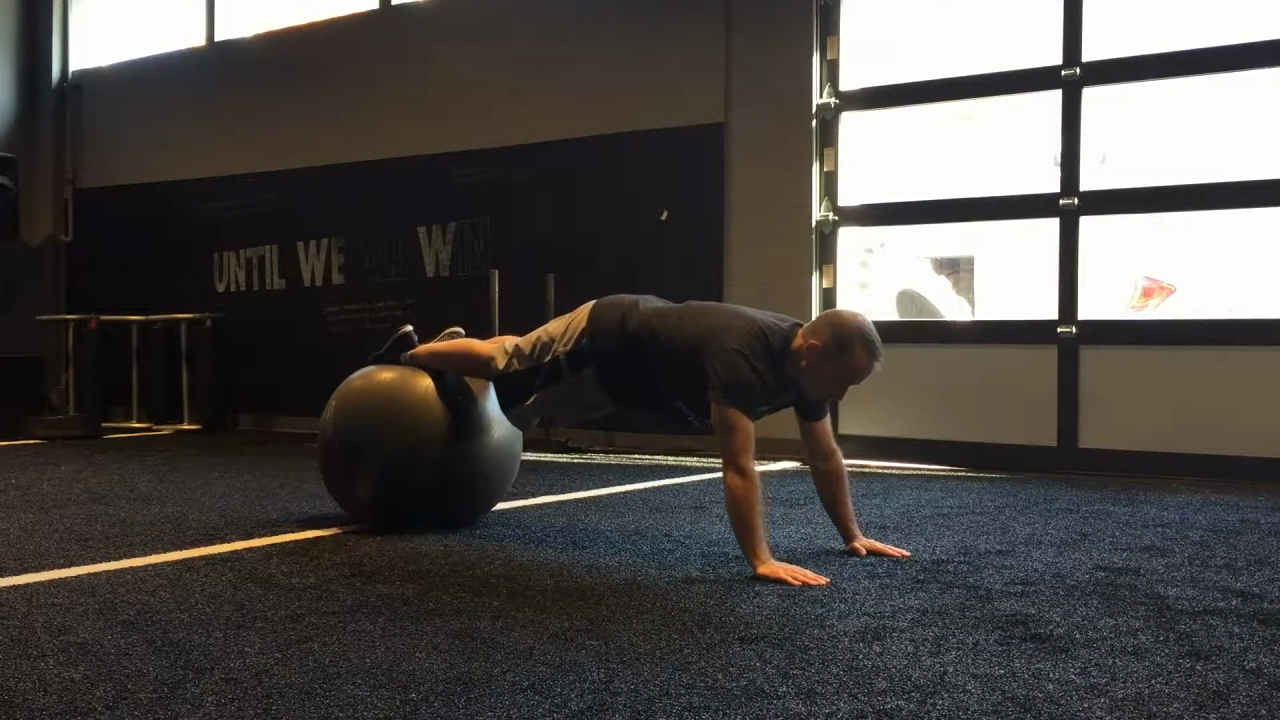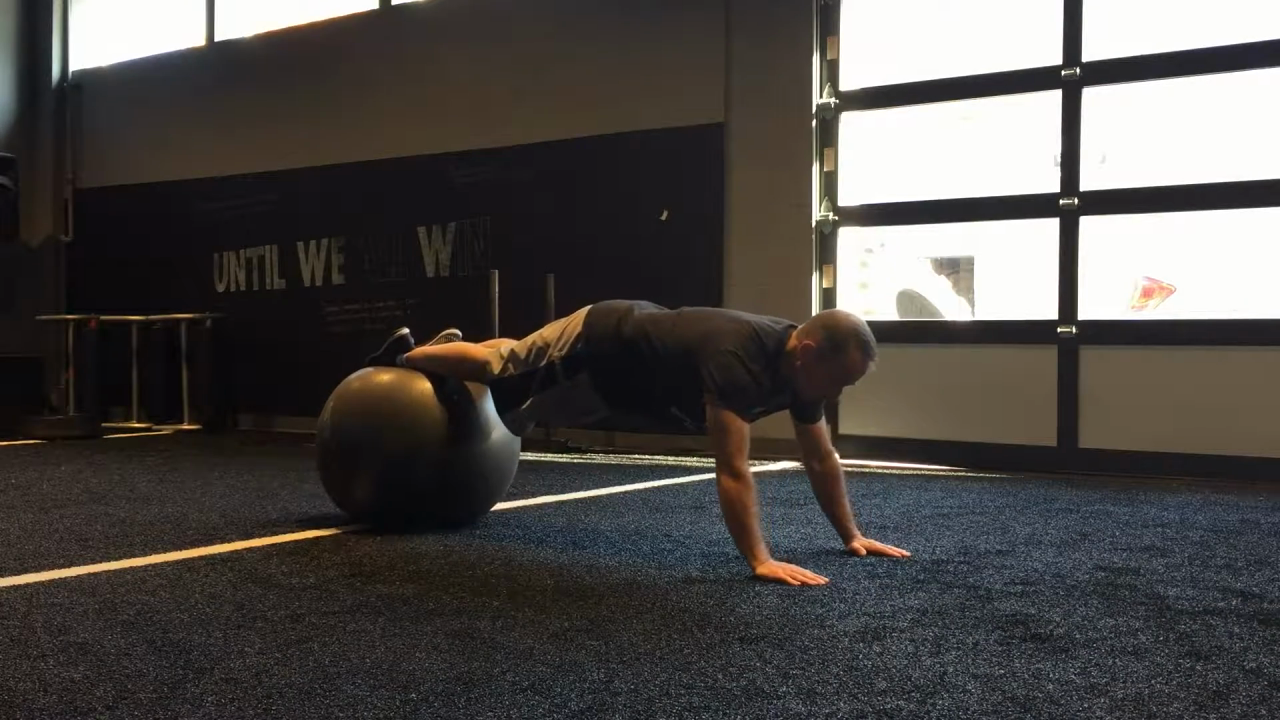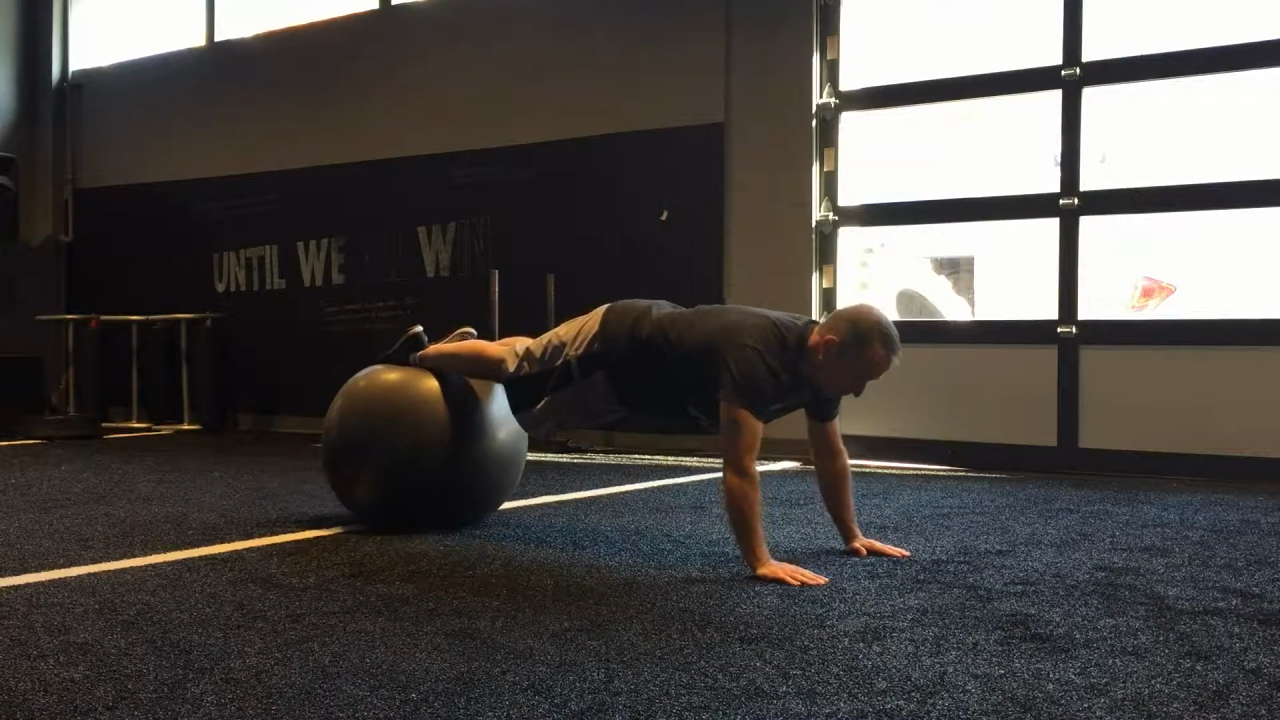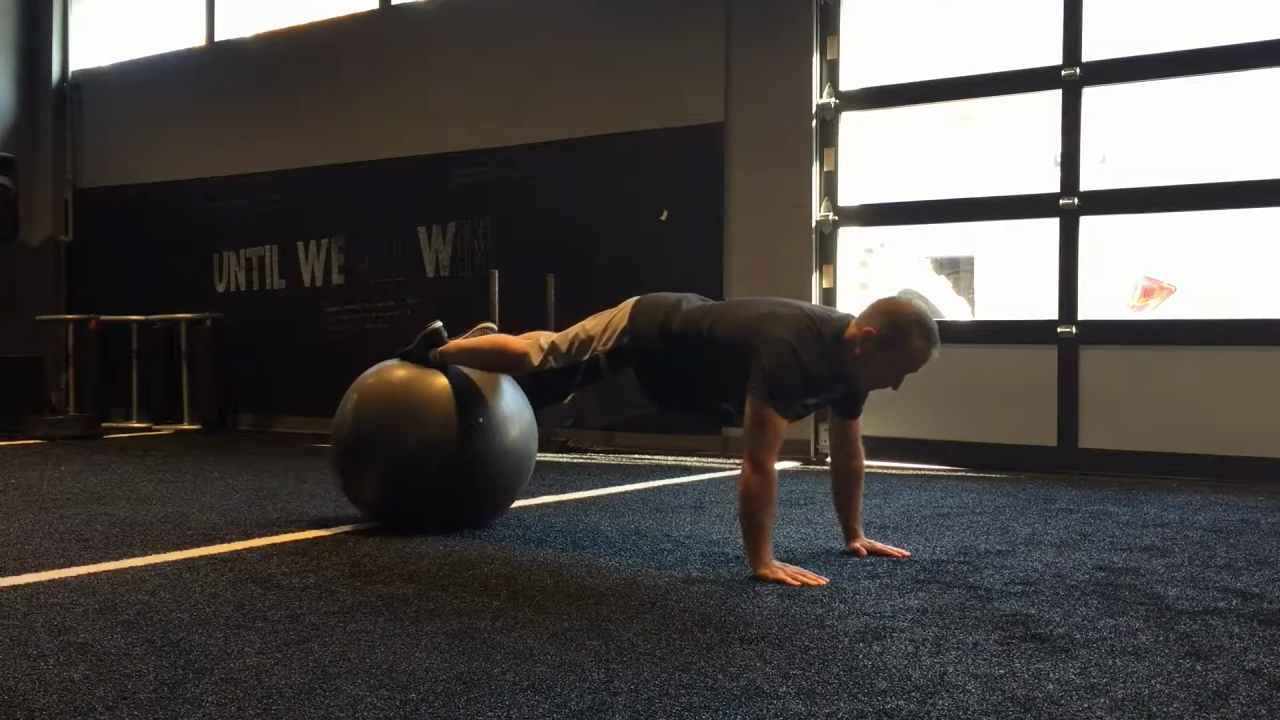
dt=0.4s
person 1, frame 1
left shoulder: (806, 362)
right shoulder: (744, 356)
left elbow: (825, 456)
right elbow: (738, 465)
left wrist: (853, 535)
right wrist: (761, 560)
left hip: (641, 325)
right hip: (600, 342)
left knee: (515, 358)
right knee: (504, 367)
left ankle: (453, 340)
right ankle: (412, 350)
person 1, frame 2
left shoulder: (801, 366)
right shoulder: (737, 358)
left elbow: (820, 457)
right elbow: (732, 467)
left wrist: (851, 535)
right wrist: (760, 559)
left hip: (637, 329)
right hip: (595, 348)
left knee: (511, 360)
right knee: (501, 371)
left ankle: (449, 343)
right ankle: (406, 352)
person 1, frame 3
left shoulder: (820, 363)
right shoulder: (758, 354)
left elbow: (830, 455)
right elbow: (739, 466)
left wrist: (852, 535)
right wrist: (760, 561)
left hip: (652, 333)
right hip: (613, 348)
left knee: (526, 358)
right knee: (514, 369)
left ankle: (467, 341)
right ankle: (420, 350)
person 1, frame 4
left shoulder: (849, 358)
right shoulder: (792, 347)
left elbow: (847, 454)
right elbow: (758, 462)
left wrist: (854, 535)
right wrist: (762, 561)
left hip: (681, 325)
right hip: (642, 340)
left knee: (551, 350)
right knee: (536, 363)
left ankle: (483, 336)
right ankle: (439, 346)
